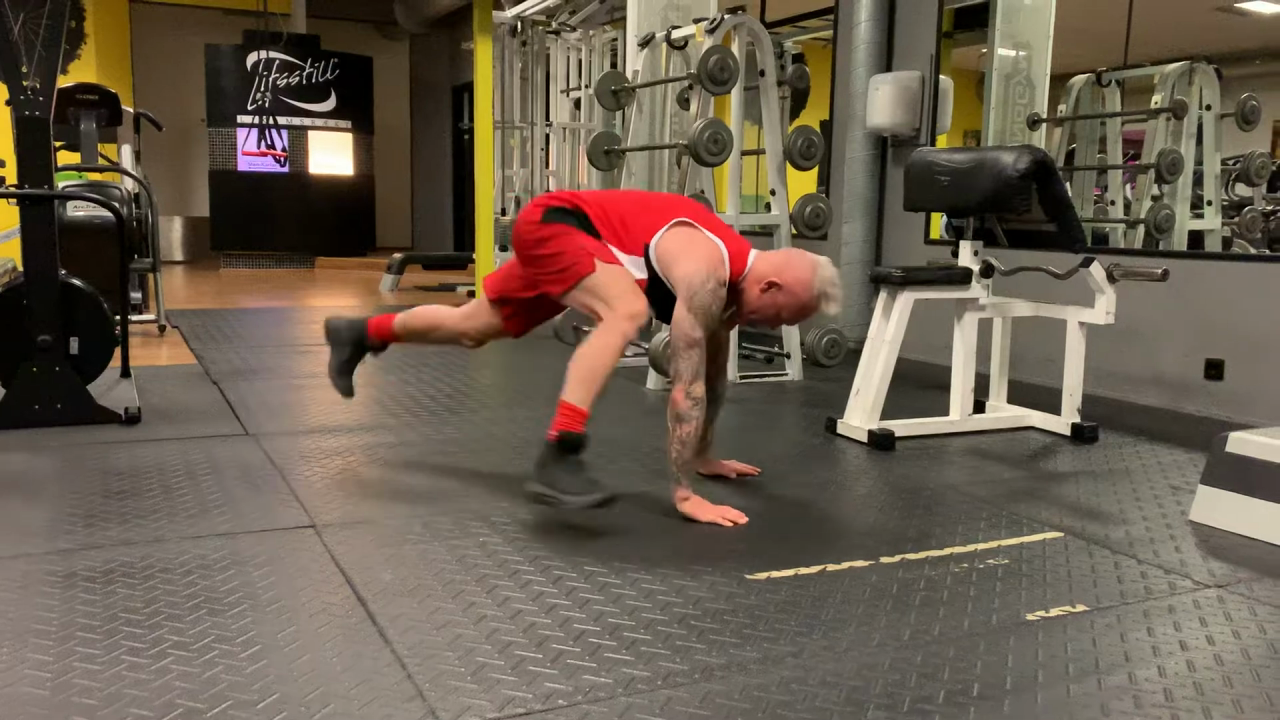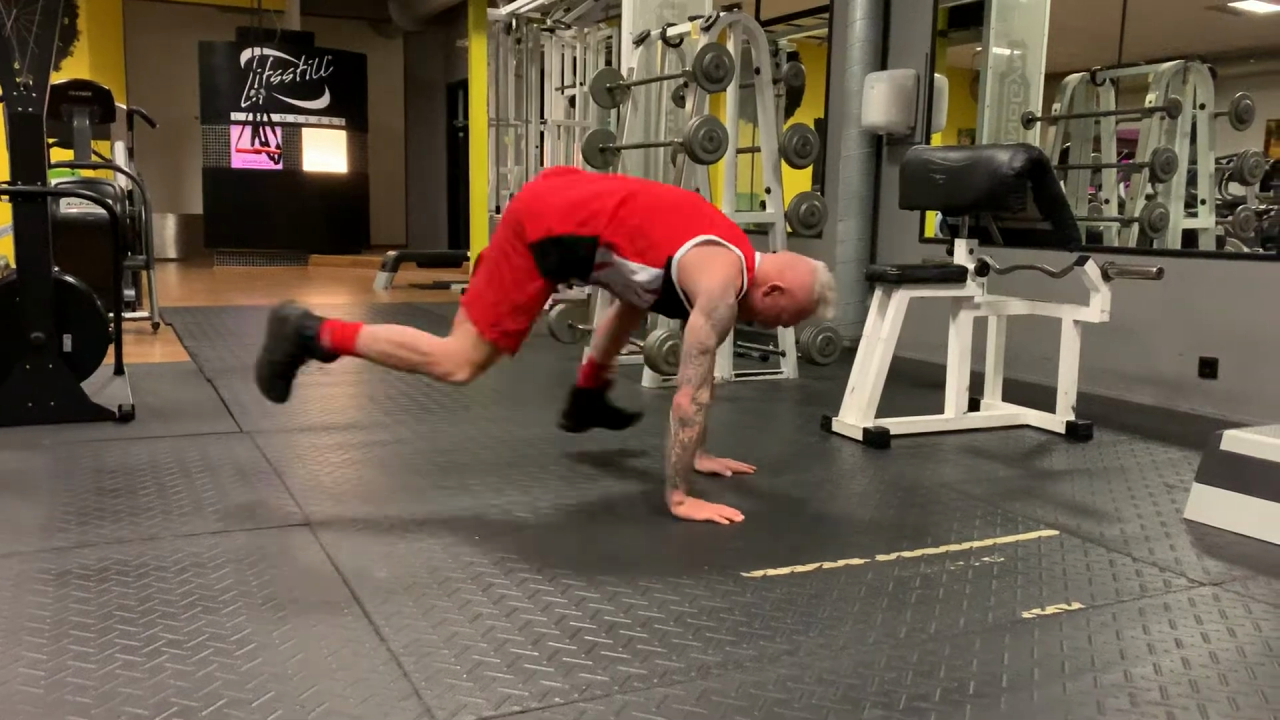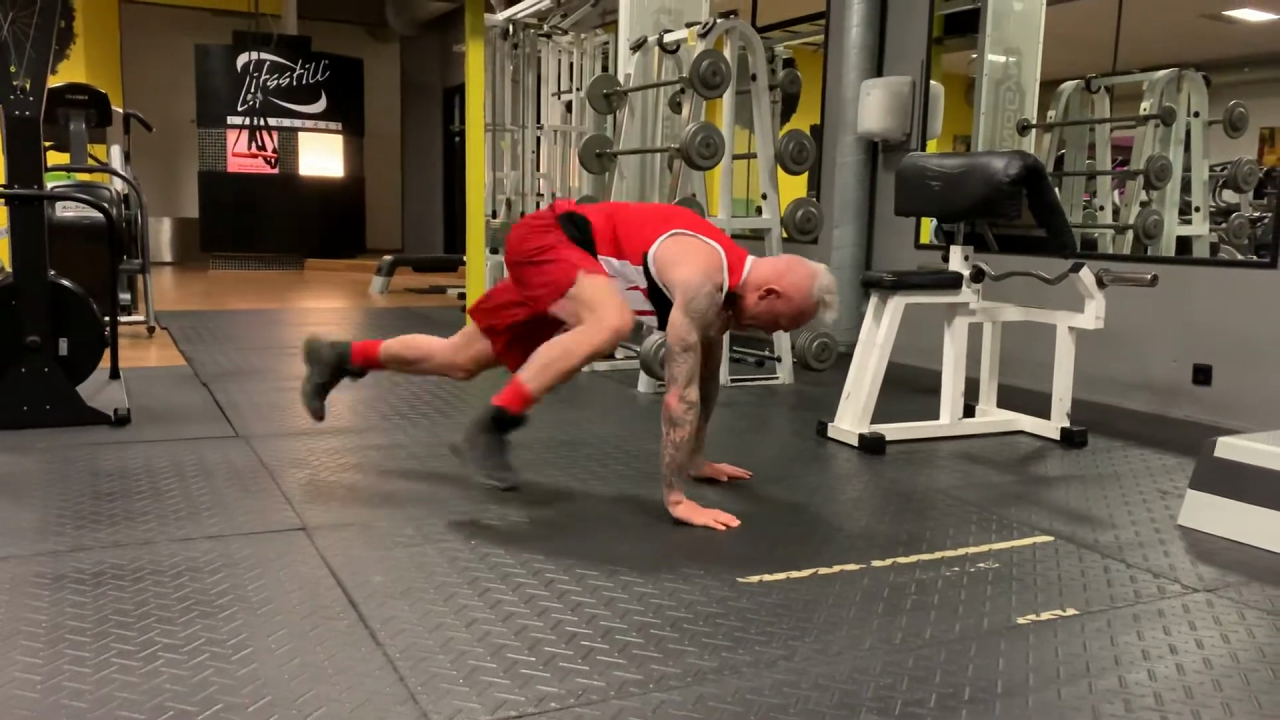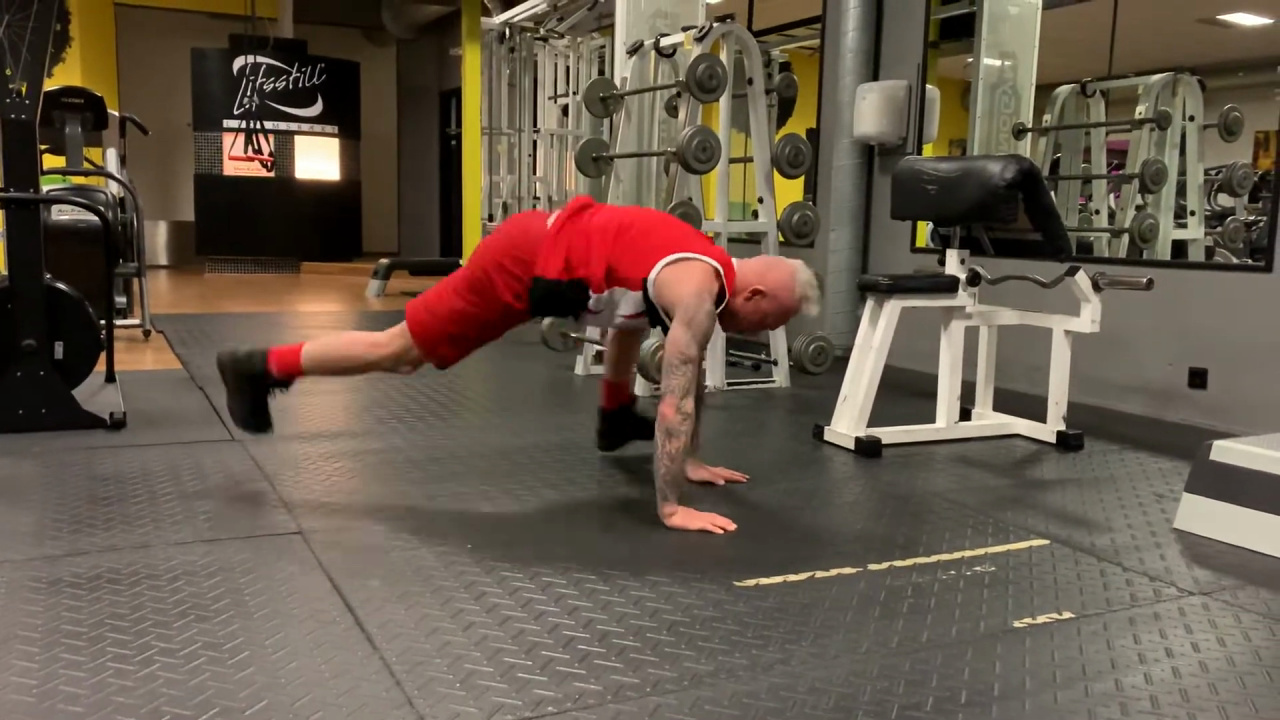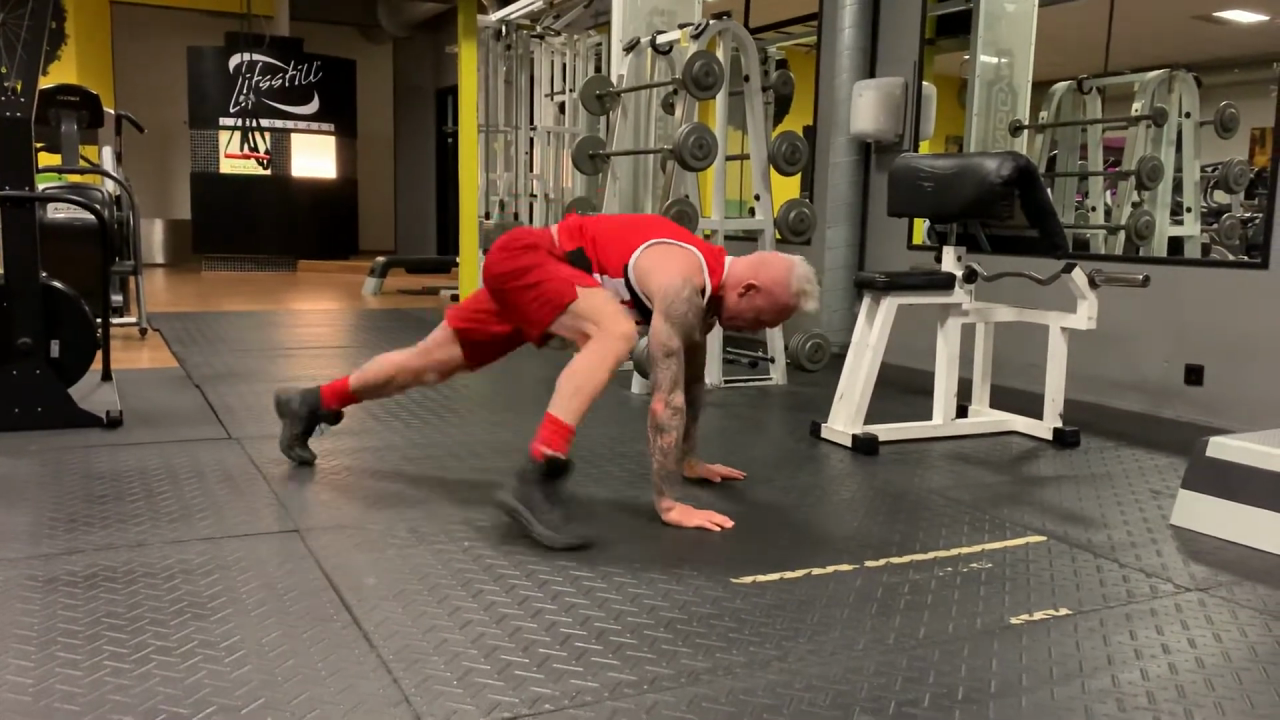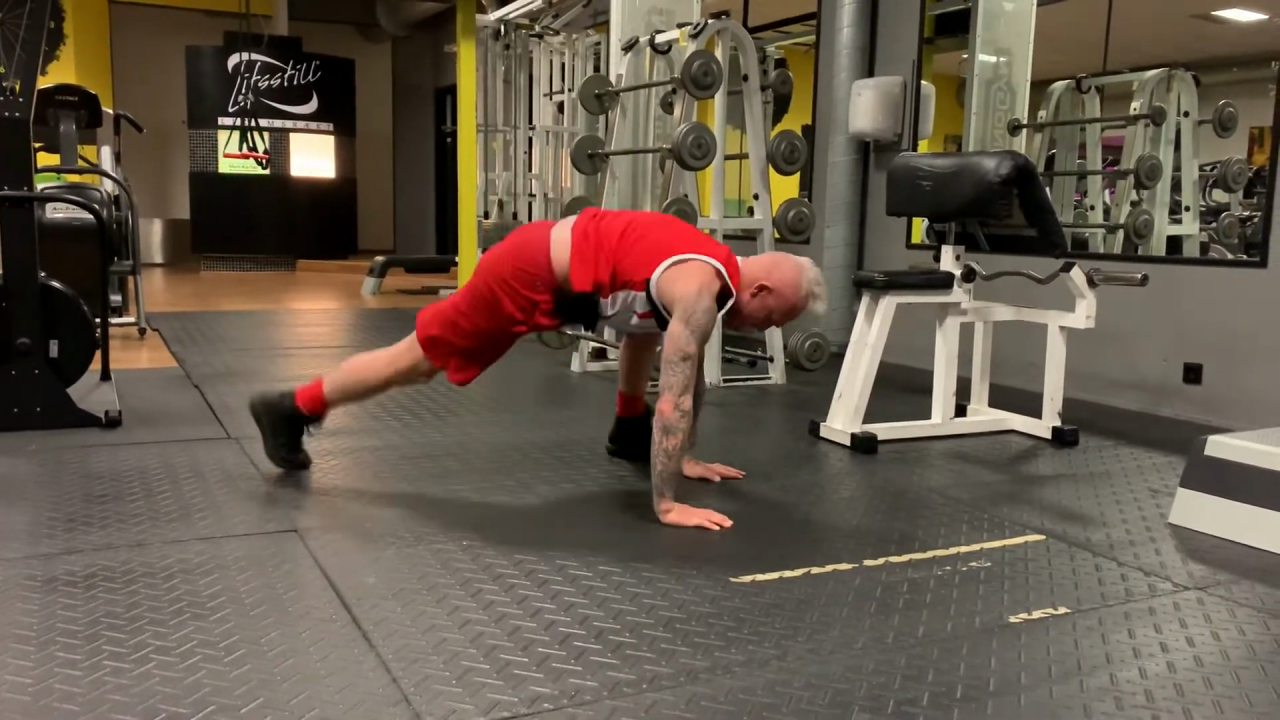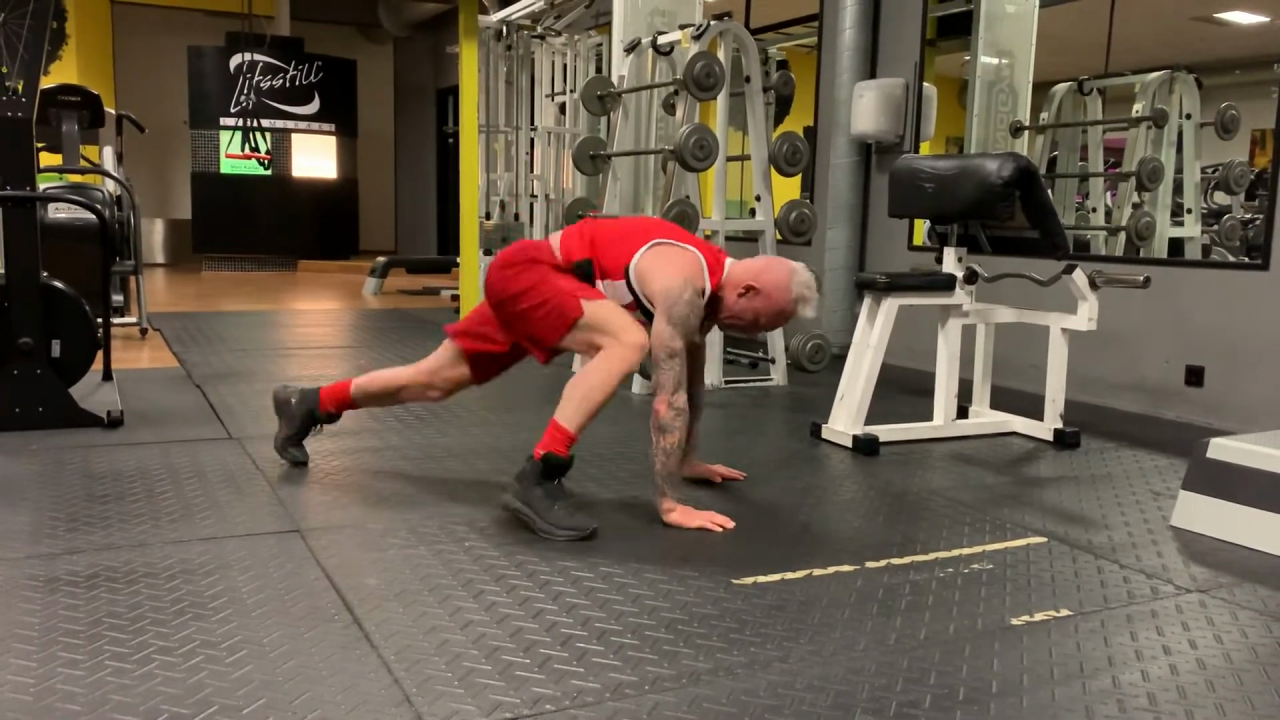
dt=0.7s
person 1, frame 1
left shoulder: (737, 276)
right shoulder: (708, 269)
left elbow: (713, 371)
right elbow: (687, 387)
left wrist: (703, 457)
right wrist: (686, 493)
left hip: (567, 246)
right hip: (552, 225)
left knee: (472, 330)
right knee: (626, 313)
left ankle: (361, 334)
right ankle: (559, 457)
person 1, frame 2
left shoulder: (726, 260)
right shoulder: (722, 281)
left elbow: (698, 365)
right elbow: (693, 391)
left wrist: (697, 452)
right wrist: (681, 497)
left hip: (563, 193)
right hip: (551, 222)
left knee: (637, 296)
right knee: (458, 363)
left ankle: (585, 398)
right ankle: (308, 333)
person 1, frame 3
left shoulder: (727, 278)
right shoulder: (702, 277)
left elbow: (706, 373)
right elbow: (681, 391)
left wrist: (695, 460)
right wrist: (677, 497)
left hip: (566, 253)
right hip: (546, 239)
left knee: (461, 361)
right knee: (610, 323)
left ankle: (341, 357)
right ankle: (490, 427)
person 1, frame 4
left shoulder: (705, 265)
right shoulder: (698, 289)
left elbow: (689, 372)
right elbow: (677, 400)
left wrist: (690, 460)
right wrist: (672, 507)
left hip: (546, 234)
right hip: (521, 266)
left knee: (641, 315)
right knee: (398, 351)
left ankle: (614, 420)
right ankle: (261, 368)
person 1, frame 5
left shoulder: (708, 279)
right shoulder: (682, 282)
left elbow: (690, 376)
right elbow: (666, 394)
left wrist: (688, 461)
right wrist: (670, 502)
left hip: (545, 267)
right hip: (523, 259)
left knee: (432, 364)
right knee: (615, 338)
left ankle: (314, 405)
right ankle: (538, 477)
person 1, frame 6
left shoulder: (714, 269)
right shoulder: (703, 288)
left elbow: (691, 373)
right elbow: (675, 396)
left wrist: (687, 456)
right wrist: (667, 504)
left hip: (553, 249)
right hip: (527, 277)
left knee: (661, 324)
right knee: (416, 361)
left ankle: (629, 431)
right ankle: (288, 408)
person 1, frame 7
left shoulder: (708, 278)
right shoulder: (683, 285)
left elbow: (690, 379)
right elbow: (668, 396)
left wrist: (687, 462)
right wrist: (671, 504)
left hip: (548, 278)
right hip: (523, 273)
left knee: (432, 383)
right knee: (626, 343)
left ankle: (309, 406)
right ankle: (540, 475)
